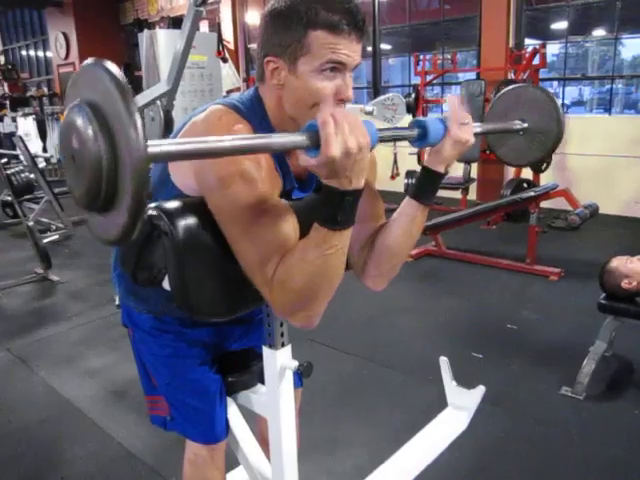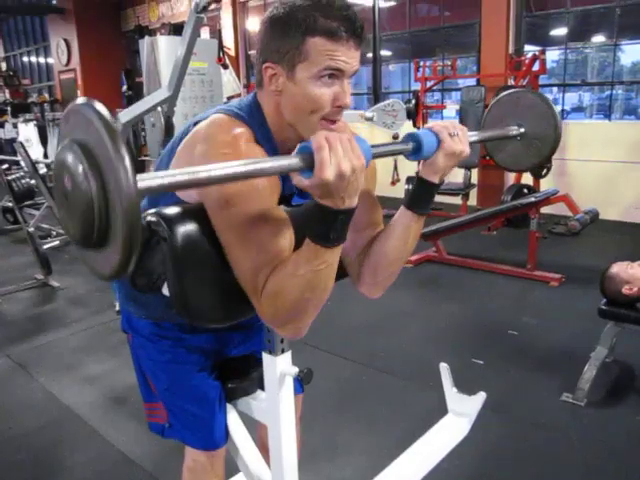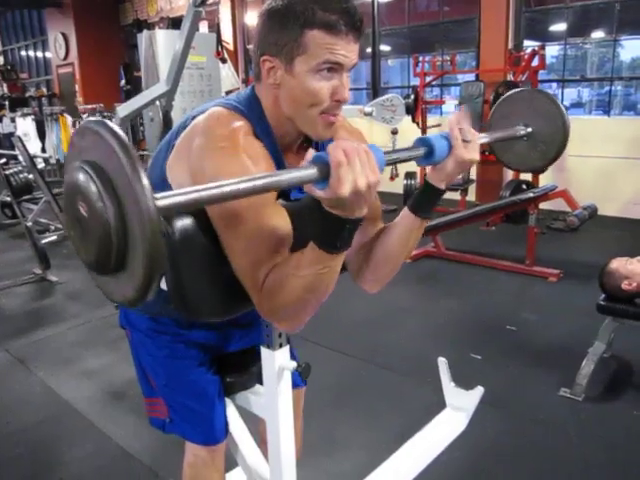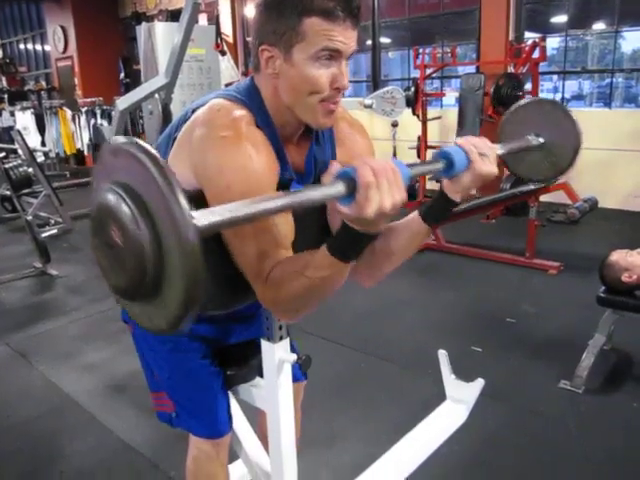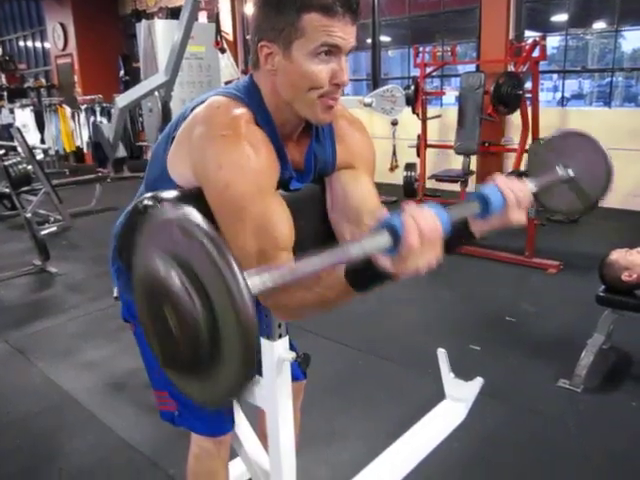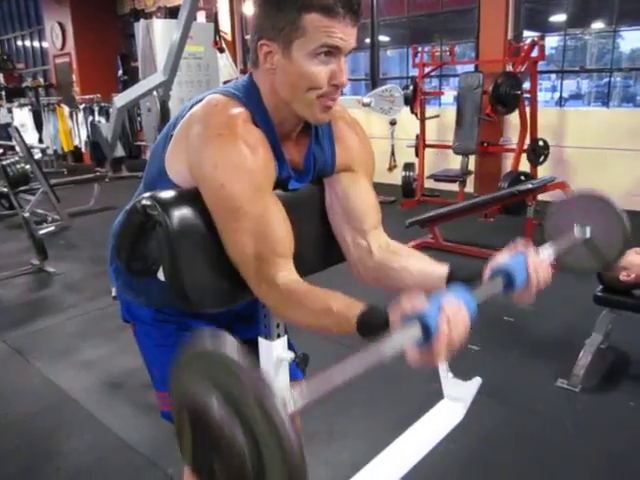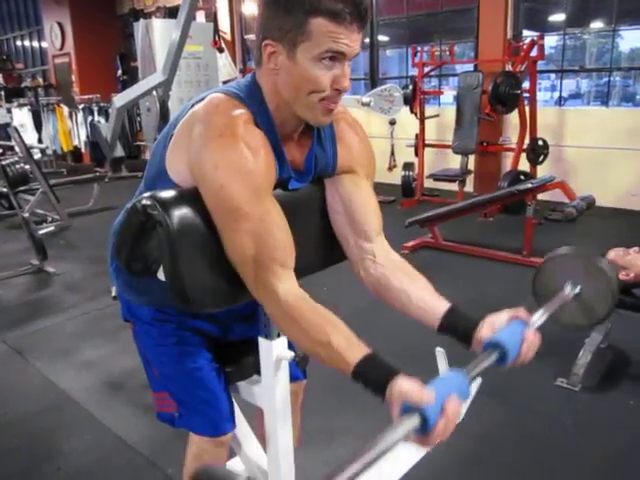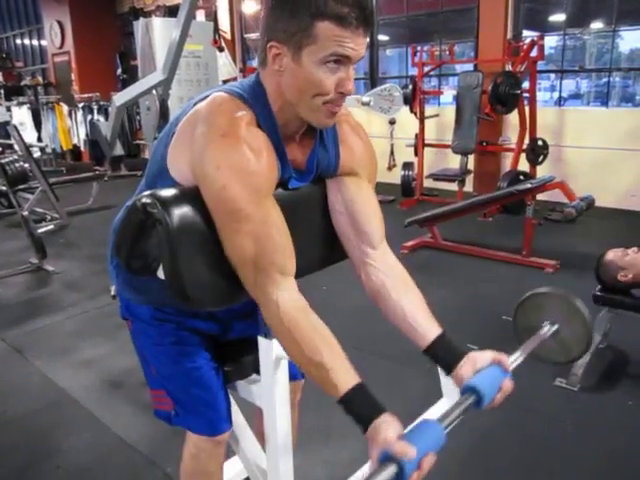
dt=0.2s
person 1, frame 1
left shoulder: (342, 138)
right shoulder: (231, 143)
left elbow: (373, 272)
right elbow: (299, 307)
left wrist: (432, 173)
right wrist: (342, 190)
right hip: (166, 302)
right knee: (208, 436)
person 1, frame 2
left shoulder: (339, 148)
right shoulder: (230, 148)
left elbow: (370, 279)
right elbow: (288, 318)
left wrist: (427, 185)
right wrist: (335, 210)
left hip: (238, 295)
right hip: (167, 308)
right knee: (208, 441)
person 1, frame 3
left shoulder: (342, 142)
right shoulder: (229, 145)
left elbow: (369, 274)
right elbow: (285, 311)
left wrist: (433, 189)
right wrist: (343, 219)
left hip: (238, 290)
right hip: (167, 303)
left knee: (286, 394)
right knee: (208, 436)
person 1, frame 4
left shoulder: (343, 135)
right shoulder: (230, 138)
left elbow: (364, 267)
right elbow: (282, 297)
left wrist: (447, 198)
right wrist: (360, 230)
left hip: (239, 284)
left knee: (286, 387)
right knee: (212, 430)
person 1, frame 5
left shoulder: (343, 132)
right shoulder: (231, 137)
left elbow: (362, 252)
right elbow: (280, 290)
left wrist: (467, 225)
right wrist: (380, 266)
left knee: (286, 384)
right knee: (214, 427)
person 1, frame 6
left shoulder: (341, 134)
right shoulder: (228, 137)
left elbow: (369, 252)
right elbow: (277, 286)
left wrist: (474, 277)
right wrist: (388, 323)
left hip: (237, 281)
person 1, frame 7
left shoulder: (343, 136)
right shoulder: (230, 139)
left elbow: (372, 255)
right elbow: (277, 291)
left wrist: (470, 328)
right wrist: (388, 383)
left hip: (239, 282)
right hip: (163, 290)
left knee: (286, 385)
right knee: (214, 429)
person 1, frame 8
left shoulder: (345, 138)
right shoulder: (231, 140)
left elbow: (374, 258)
right elbow: (277, 294)
left wrist: (453, 357)
right wrist: (371, 417)
left hip: (236, 278)
right hip: (162, 289)
left knee: (285, 381)
right knee: (211, 427)
